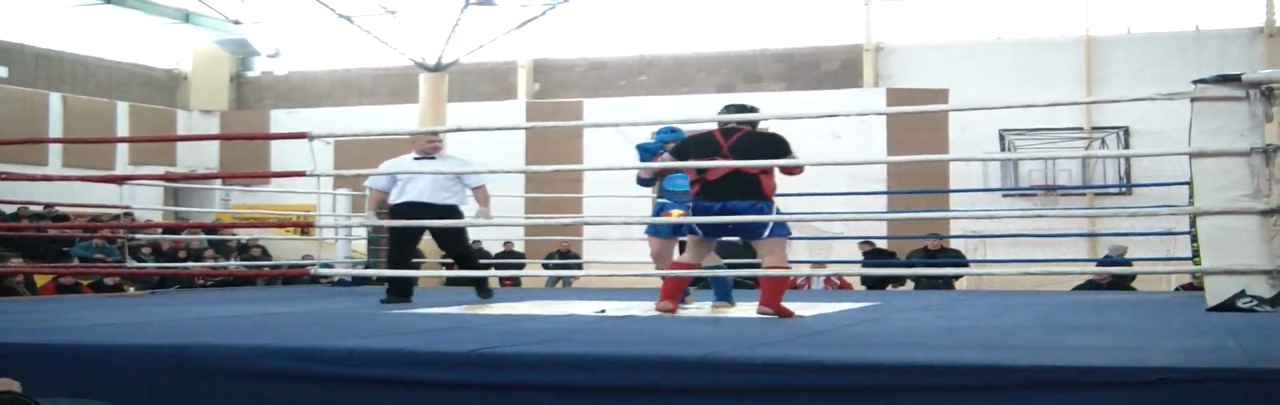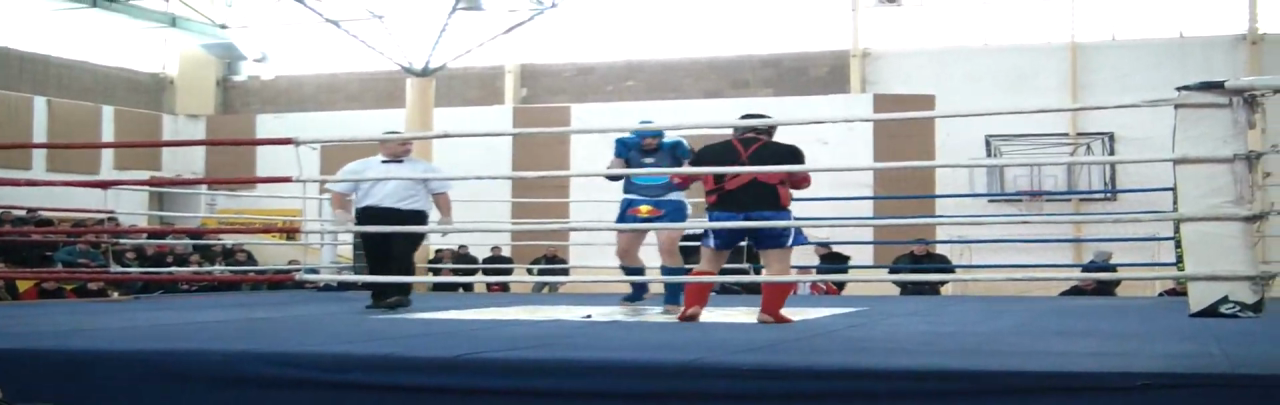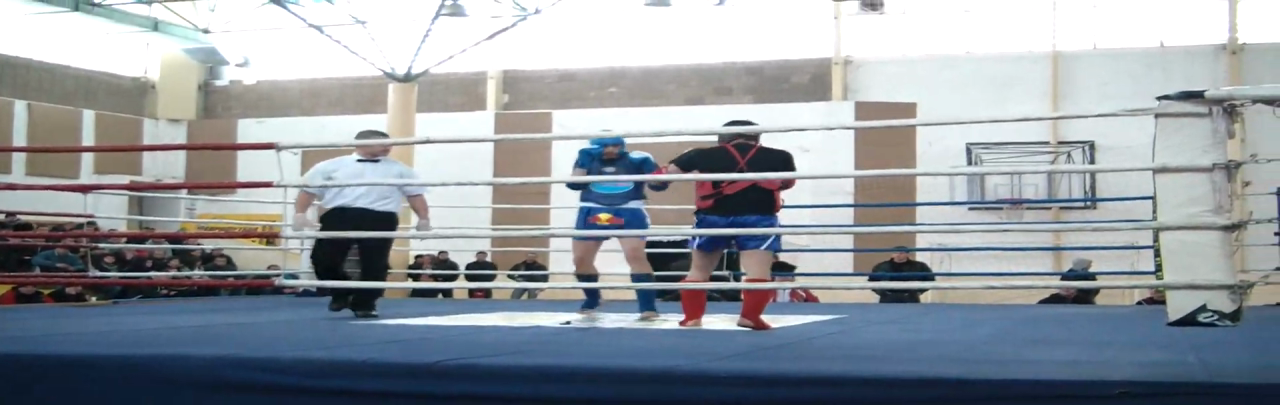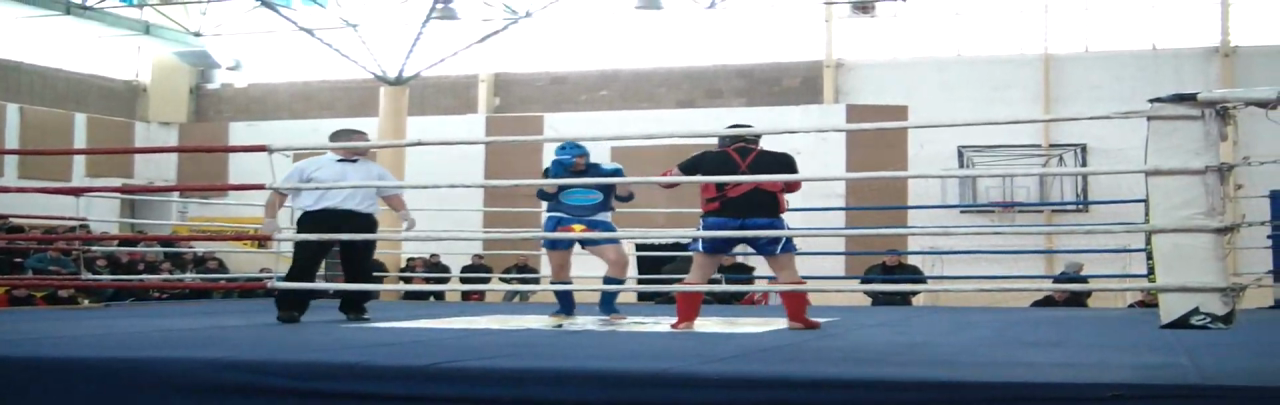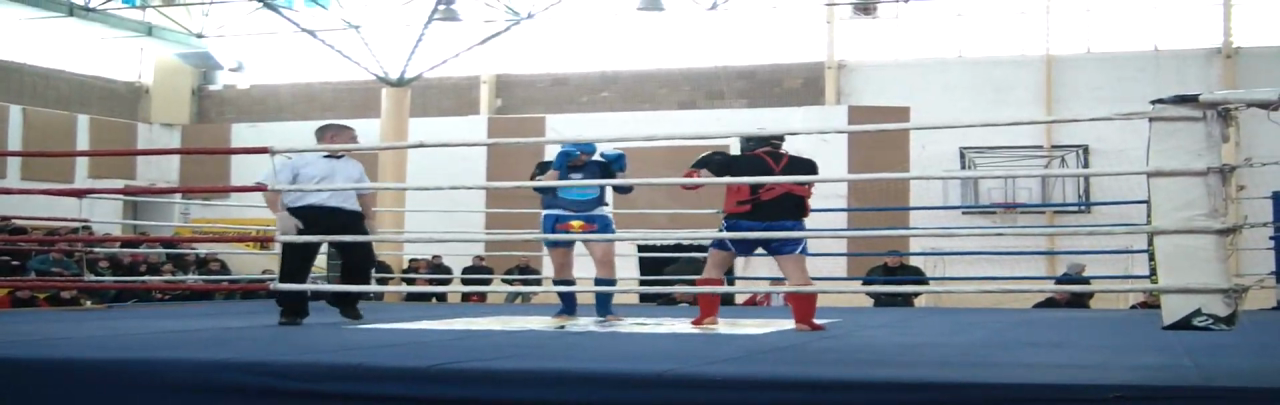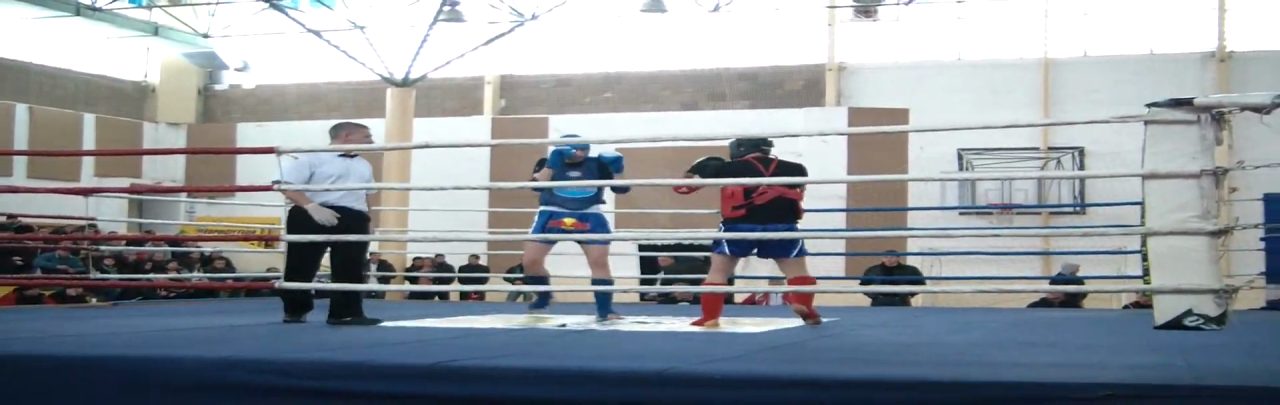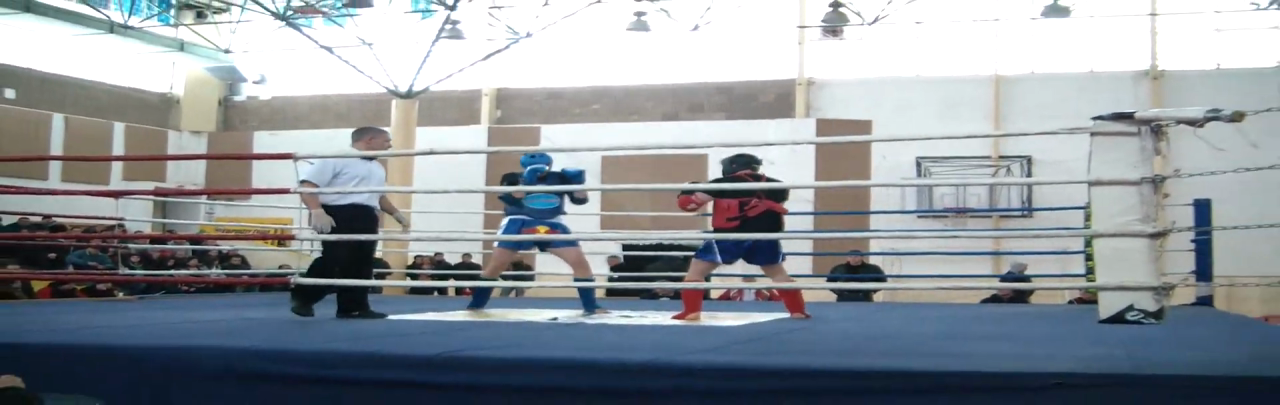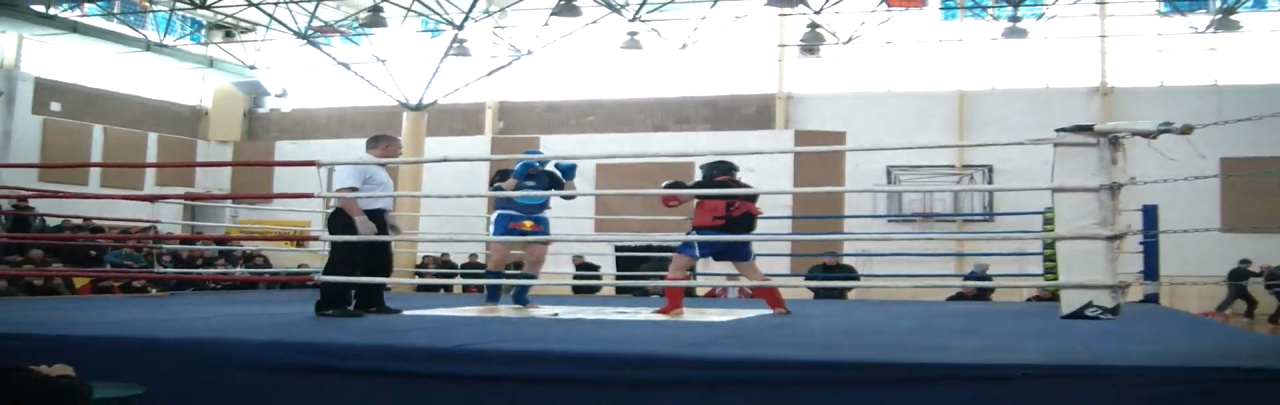
dt=0.3s
person 1, frame 1
left shoulder: (695, 142)
right shoulder: (768, 140)
right elbow: (794, 168)
left hip: (708, 203)
right hip: (752, 203)
left knee: (692, 256)
right knee: (774, 255)
left ankle: (667, 299)
right ankle: (770, 303)
person 1, frame 2
left shoulder: (711, 151)
right shoulder: (787, 151)
left elbow: (680, 178)
right elbow: (801, 182)
left hip: (723, 214)
right hip: (770, 214)
left knee: (708, 265)
right knee: (777, 268)
left ankle: (692, 306)
right ankle: (770, 311)
person 1, frame 3
left shoulder: (704, 155)
right shoulder: (779, 157)
right elbow: (787, 183)
left hip: (712, 218)
right hip: (758, 218)
left knee: (699, 271)
right knee: (756, 272)
left ankle: (692, 317)
right ankle: (750, 316)
person 1, frame 4
left shoulder: (707, 159)
right shoulder: (780, 159)
left elbow: (666, 180)
right elbow: (793, 186)
left wrist: (695, 164)
left hip: (718, 220)
right hip: (765, 220)
left knee: (699, 272)
right knee: (786, 271)
left ankle: (685, 319)
right ankle: (797, 318)
person 1, frame 5
left shoulder: (735, 162)
right shoulder: (805, 164)
left elbow: (691, 180)
right elbow: (806, 187)
left wrist: (702, 164)
left hip: (743, 222)
right hip: (787, 223)
left knee: (714, 268)
right knee: (797, 274)
left ankle: (708, 315)
right ankle: (804, 320)
person 1, frame 6
left shoulder: (728, 168)
right shoulder: (794, 169)
left elbow: (682, 186)
right elbow: (799, 188)
left wrist: (697, 169)
left hip: (740, 226)
right hip: (782, 226)
left knee: (718, 273)
right knee: (797, 272)
left ankle: (709, 317)
right ankle: (802, 304)
person 1, frame 7
left shoulder: (724, 184)
right shoulder: (777, 187)
left elbow: (689, 203)
left wrist: (687, 193)
left hip: (729, 235)
right hip: (765, 237)
left knee: (695, 274)
right knee: (779, 275)
left ankle: (691, 311)
right ankle: (797, 311)
person 1, frame 8
left shoulder: (708, 186)
right shoulder: (748, 191)
left elbow: (671, 199)
left wrist: (669, 189)
left hip: (708, 233)
right hip: (739, 235)
left knee: (676, 269)
right knee: (753, 273)
left ankle: (673, 306)
right ankle: (778, 306)
person 2, frame 1
left shoulder: (456, 164)
right shoulder: (394, 165)
left elbow: (477, 185)
right elbow: (378, 190)
left wrist: (484, 208)
right wrist: (371, 212)
left hip: (446, 211)
right hip: (406, 211)
left knee: (460, 250)
right knee: (400, 254)
left ankle: (481, 284)
right ankle: (399, 292)
person 2, frame 2
left shoulder: (424, 167)
right shoulder: (359, 167)
left elbow: (439, 192)
right elbow: (339, 191)
left wrist: (446, 217)
right wrist: (340, 211)
left hip: (411, 216)
right hip: (373, 216)
left knee: (402, 256)
right knee: (378, 260)
left ankle: (398, 295)
right ankle: (382, 297)
person 2, frame 3
left shoulder: (398, 169)
right shoulder: (331, 166)
left elbow: (414, 194)
right elbow: (308, 190)
left wrist: (423, 219)
right wrist: (300, 214)
left hip: (379, 219)
right hip: (340, 216)
left knee: (374, 264)
right knee: (323, 258)
left ankle: (365, 304)
right ankle: (343, 295)
person 2, frame 4
left shoulder: (374, 169)
right shoulder: (308, 165)
left elbow: (390, 192)
right elbow: (280, 191)
left wrist: (402, 212)
right wrist: (270, 218)
left hip: (360, 221)
right hip: (318, 218)
left knee: (359, 267)
right knee: (304, 264)
left ankle: (355, 308)
right ankle: (290, 308)
person 2, frame 5
left shoulder: (354, 165)
right shoulder: (295, 159)
left elbow: (363, 194)
right elbow: (271, 188)
left wrist: (369, 220)
right wrist: (281, 214)
right hip: (304, 218)
left knee: (363, 258)
right knee: (296, 266)
left ankle: (345, 302)
right ankle: (292, 311)
person 2, frame 6
left shoulder: (363, 165)
right shoulder: (308, 157)
left elbow: (368, 194)
right elbow: (287, 185)
left wrist: (367, 220)
right wrist: (312, 207)
left hip: (353, 218)
right hip: (311, 217)
left knee: (352, 268)
right knee: (302, 265)
left ankle: (346, 313)
right ankle: (295, 309)
person 2, frame 7
left shoulder: (377, 167)
right shoulder: (333, 159)
left elbow: (379, 195)
right elbow: (307, 184)
left wrist: (396, 214)
right wrist: (317, 211)
left hip: (366, 217)
right hip: (337, 215)
left knee: (361, 264)
right knee: (334, 259)
left ankle: (353, 307)
right ankle: (303, 297)
person 2, frame 8
left shoulder: (379, 170)
right shoulder: (356, 165)
right elbow: (345, 192)
left wrist: (387, 221)
right wrist: (360, 219)
left hip: (374, 222)
right hip: (352, 222)
left knee: (379, 264)
right knee: (345, 263)
left ankle: (370, 303)
right ankle: (330, 305)
person 3, frame 1
right shoulder: (658, 157)
right elbow: (644, 181)
right wrist: (645, 159)
right hip: (667, 210)
right knee: (658, 255)
left ankle: (723, 296)
person 3, frame 2
left shoulder: (675, 150)
right shoulder: (629, 153)
right elbow: (613, 175)
left wrist: (685, 154)
right wrist: (619, 153)
left hip: (670, 205)
right hip: (635, 206)
left knee: (668, 249)
right knee: (624, 251)
left ankle: (672, 298)
right ankle: (639, 290)
person 3, frame 3
left shoulder: (634, 161)
right shoulder: (587, 162)
left elbow: (659, 185)
right elbow: (574, 184)
left wrist: (650, 167)
right wrist: (583, 163)
left hip: (629, 213)
right hip: (592, 214)
left knee: (635, 255)
right knee: (580, 259)
left ankle: (647, 305)
right ankle: (593, 298)
person 3, frame 4
left shoulder: (602, 171)
right shoulder: (554, 171)
left elbow: (625, 196)
right elbow: (544, 195)
left wrist: (619, 177)
right wrist: (555, 173)
left hip: (596, 223)
right hip: (560, 223)
left knee: (619, 260)
right knee: (559, 270)
left ankle: (607, 305)
right ankle: (566, 308)
person 3, frame 5
left shoulder: (601, 166)
right shoulder: (547, 166)
left elbow: (624, 188)
right elbow: (541, 186)
left wrist: (620, 168)
right wrist: (557, 165)
left hip: (595, 218)
right hip: (557, 219)
left knee: (605, 260)
right knee: (561, 266)
left ankle: (604, 309)
right ankle: (569, 307)
person 3, frame 6
left shoulder: (598, 164)
right shoulder: (546, 163)
left elbow: (621, 188)
right elbow: (537, 185)
left wrist: (617, 169)
right wrist: (552, 164)
left hip: (589, 218)
right hip: (552, 216)
left knee: (599, 262)
right knee: (530, 260)
left ankle: (605, 309)
right ankle: (543, 297)
person 3, frame 7
left shoulder: (560, 178)
right shoulder: (512, 178)
left elbow: (580, 200)
right elbow: (508, 199)
left wrist: (577, 183)
right wrist: (526, 181)
left hip: (552, 226)
right hip: (518, 225)
left knee: (580, 262)
right knee: (496, 265)
left ankle: (590, 305)
right ankle: (477, 302)
person 3, frame 8
left shoulder: (549, 176)
right shoulder: (504, 174)
left elbow: (569, 195)
right elbow: (499, 192)
left wrist: (570, 177)
right wrist: (517, 175)
left hip: (536, 221)
right hip: (507, 219)
left knee: (536, 260)
right knee: (498, 259)
left ankle: (520, 296)
right ankle: (492, 298)
